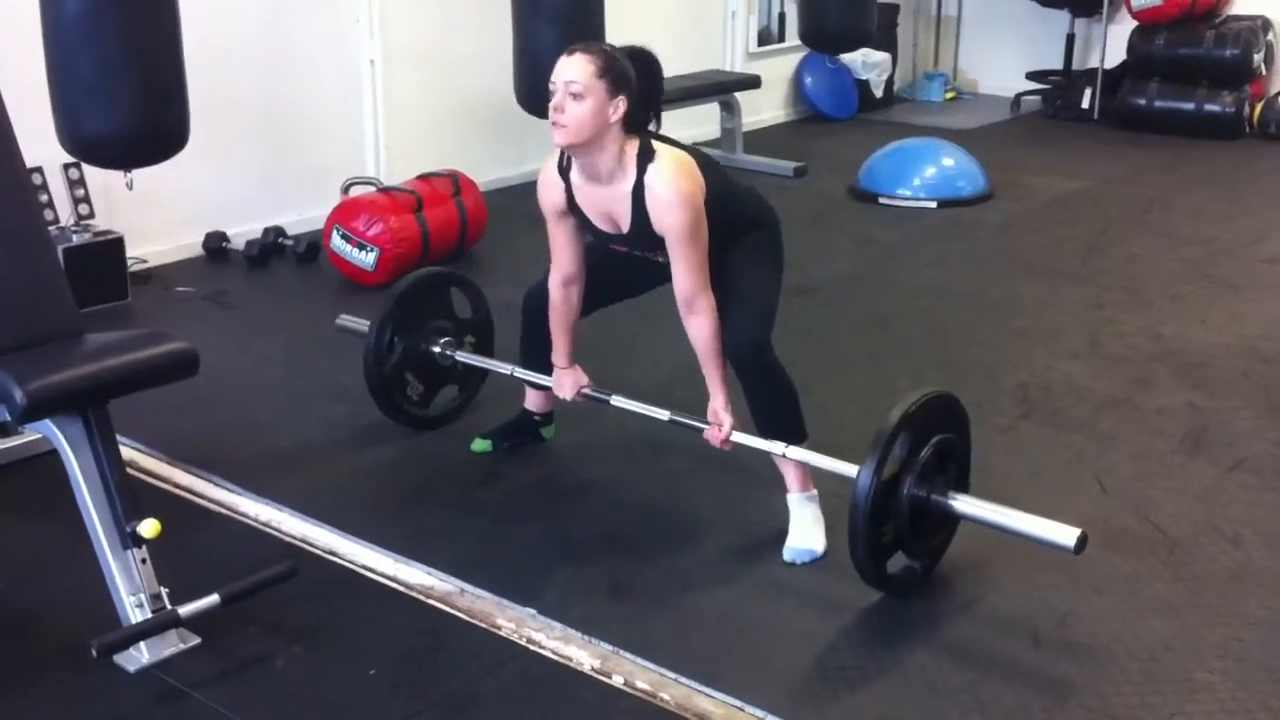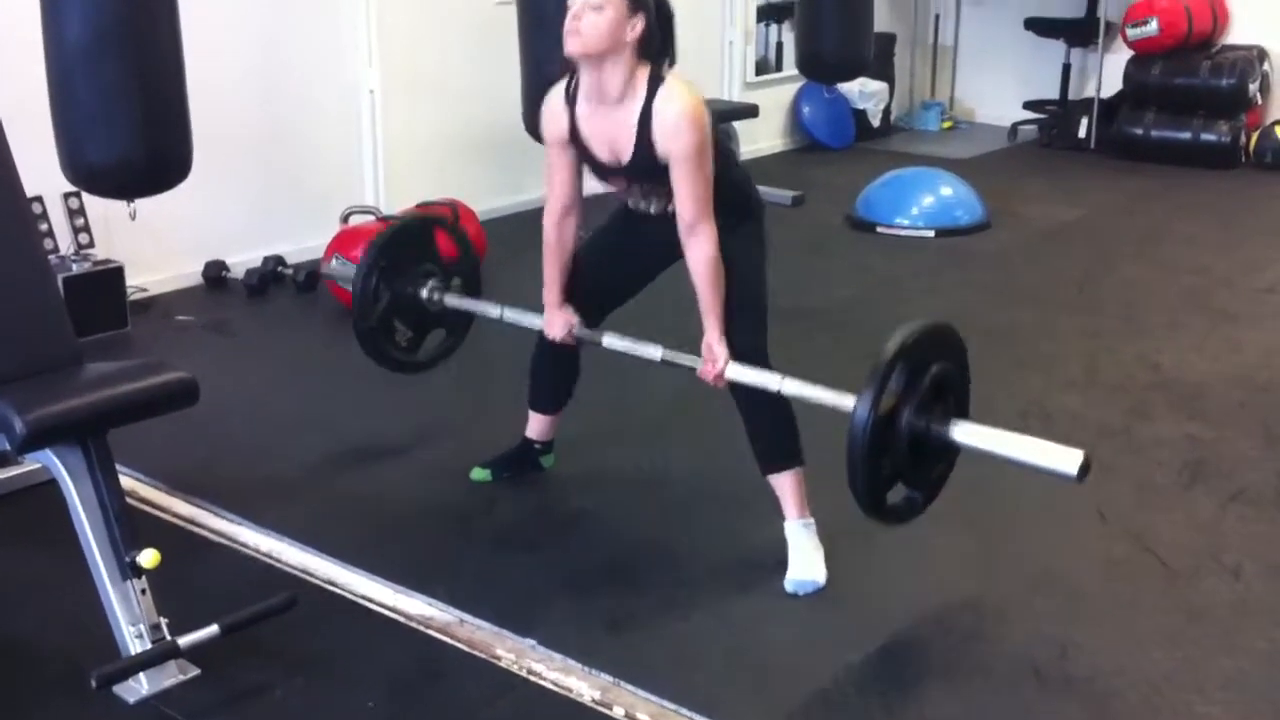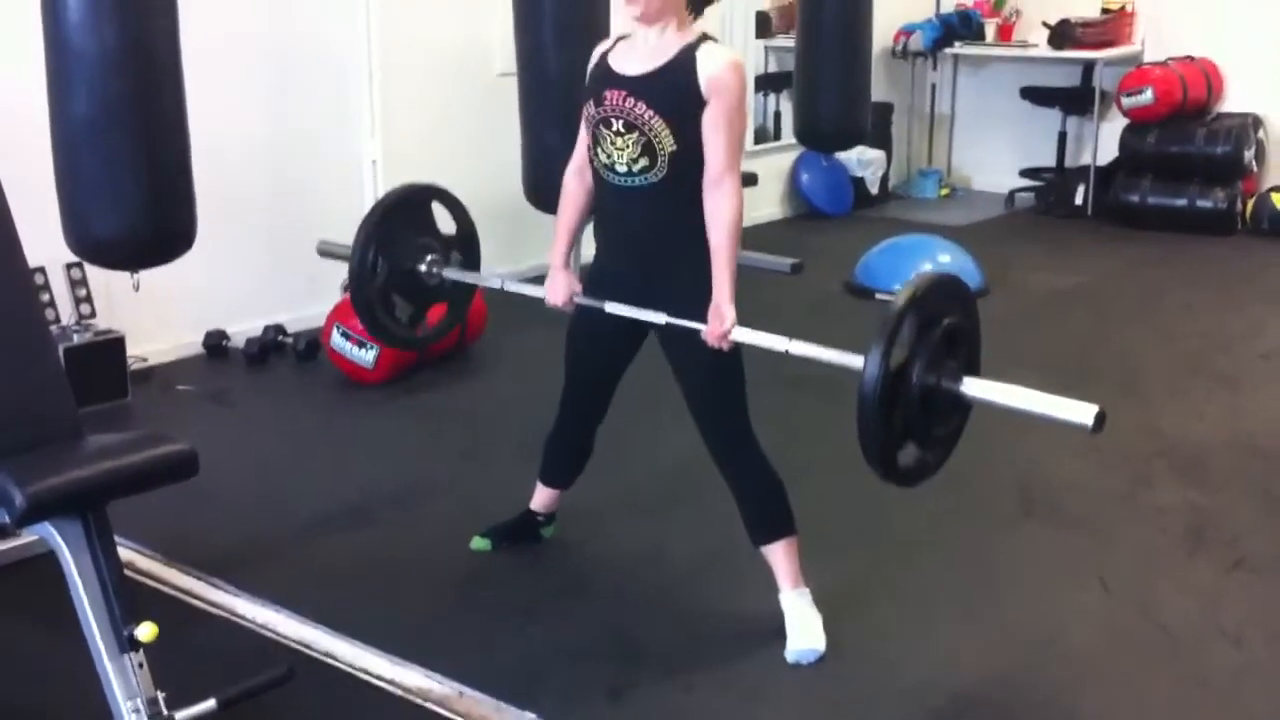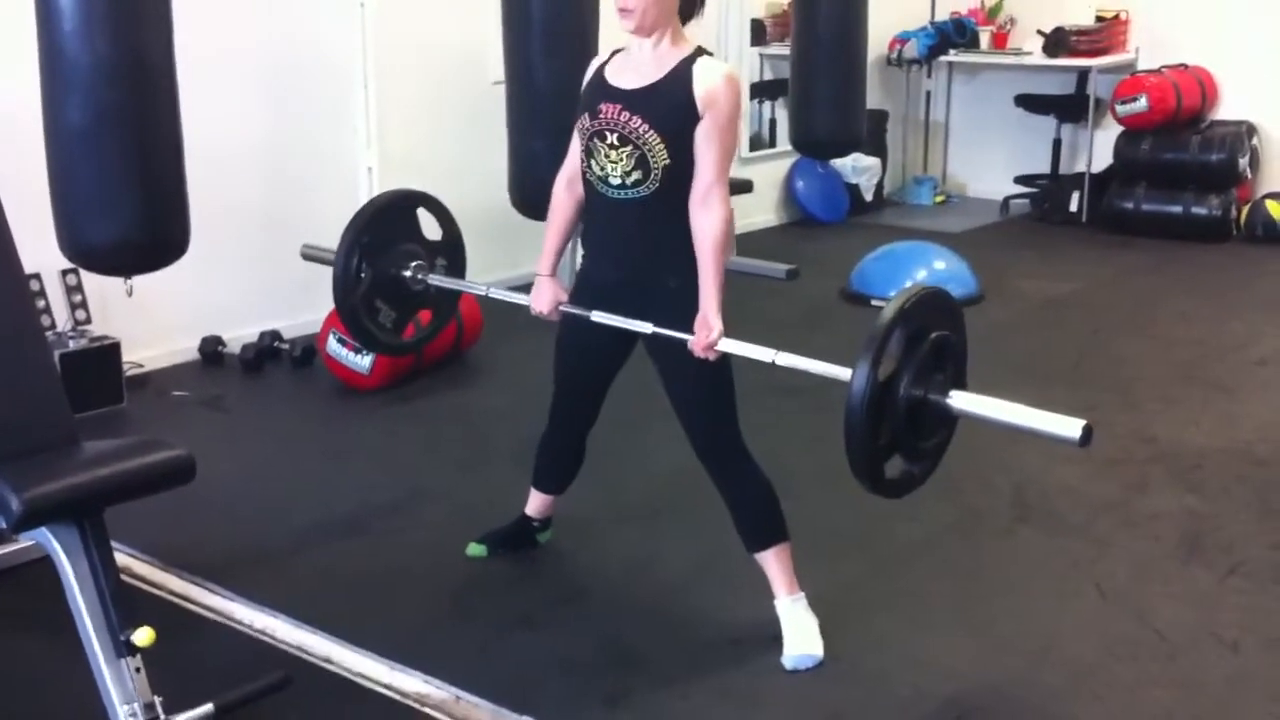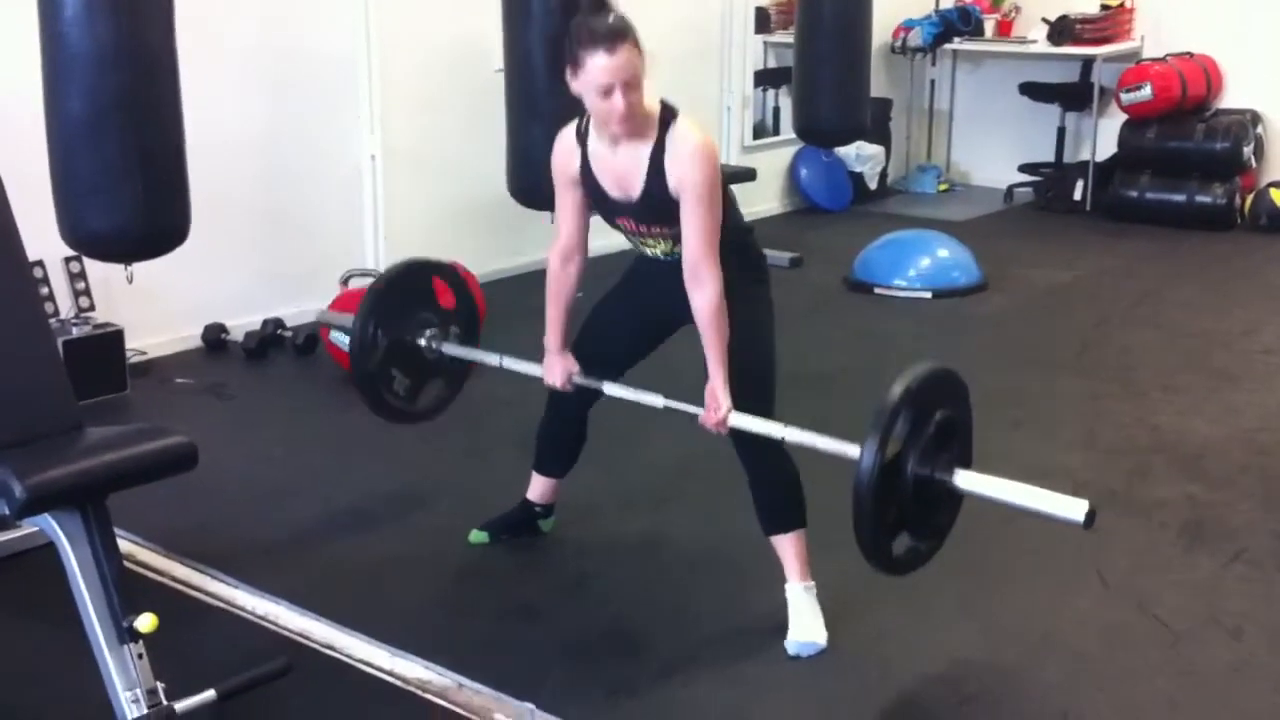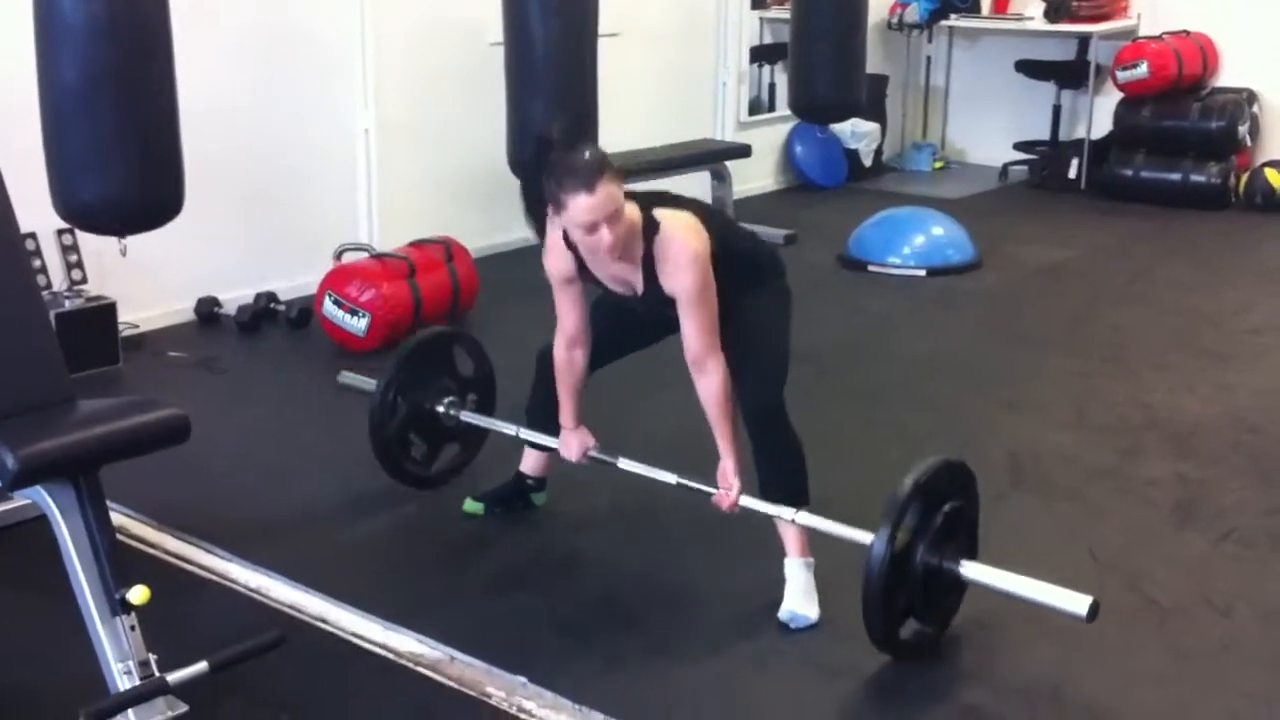
dt=0.5s
person 1, frame 1
left shoulder: (667, 181)
right shoulder: (556, 178)
left elbow: (694, 302)
right elbow: (566, 278)
left wrist: (717, 398)
right wrist: (562, 362)
left hip: (741, 239)
right hip: (641, 246)
left knee: (746, 347)
right knee: (540, 303)
left ankle: (803, 497)
right ankle: (534, 418)
person 1, frame 2
left shoulder: (673, 107)
right shoulder: (562, 103)
left elbow: (697, 229)
right elbow: (560, 214)
left wrist: (713, 334)
right wrist: (554, 301)
left hip: (726, 222)
right hip: (640, 219)
left knee: (743, 361)
right knee: (557, 324)
left ankle: (801, 528)
right ankle: (535, 446)
person 1, frame 3
left shoulder: (713, 65)
right shoulder: (605, 54)
left elbow: (721, 183)
right elbow: (582, 164)
left wrist: (723, 295)
right wrist: (559, 261)
left hip: (685, 275)
right hip: (612, 270)
left knee: (727, 433)
right knee: (578, 403)
left ankle: (796, 596)
right ankle: (537, 517)
person 1, frame 4
left shoulder: (708, 78)
right shoulder: (600, 67)
left elbow: (708, 196)
right elbow: (572, 176)
left wrist: (709, 307)
right wrist: (545, 272)
left hip: (672, 288)
right hip: (599, 281)
left knee: (717, 444)
right knee: (568, 412)
left ankle: (791, 602)
right ankle: (532, 522)
person 1, frame 5
left shoulder: (687, 148)
right shoulder: (570, 149)
left elbow: (703, 274)
right elbow: (566, 254)
left wrist: (717, 382)
right wrist: (554, 345)
left hip: (733, 280)
right hip: (651, 276)
left knee: (748, 422)
right knee: (567, 378)
left ankle: (800, 589)
right ankle: (535, 509)
person 1, frame 6
left shoulder: (678, 244)
right shoulder: (560, 249)
left elbow: (704, 362)
right elbow: (572, 340)
left wrist: (727, 459)
right wrist: (569, 424)
left hip: (748, 289)
right hip: (652, 301)
left knee: (761, 406)
right knee: (552, 364)
left ankle: (798, 566)
right ankle: (528, 481)
